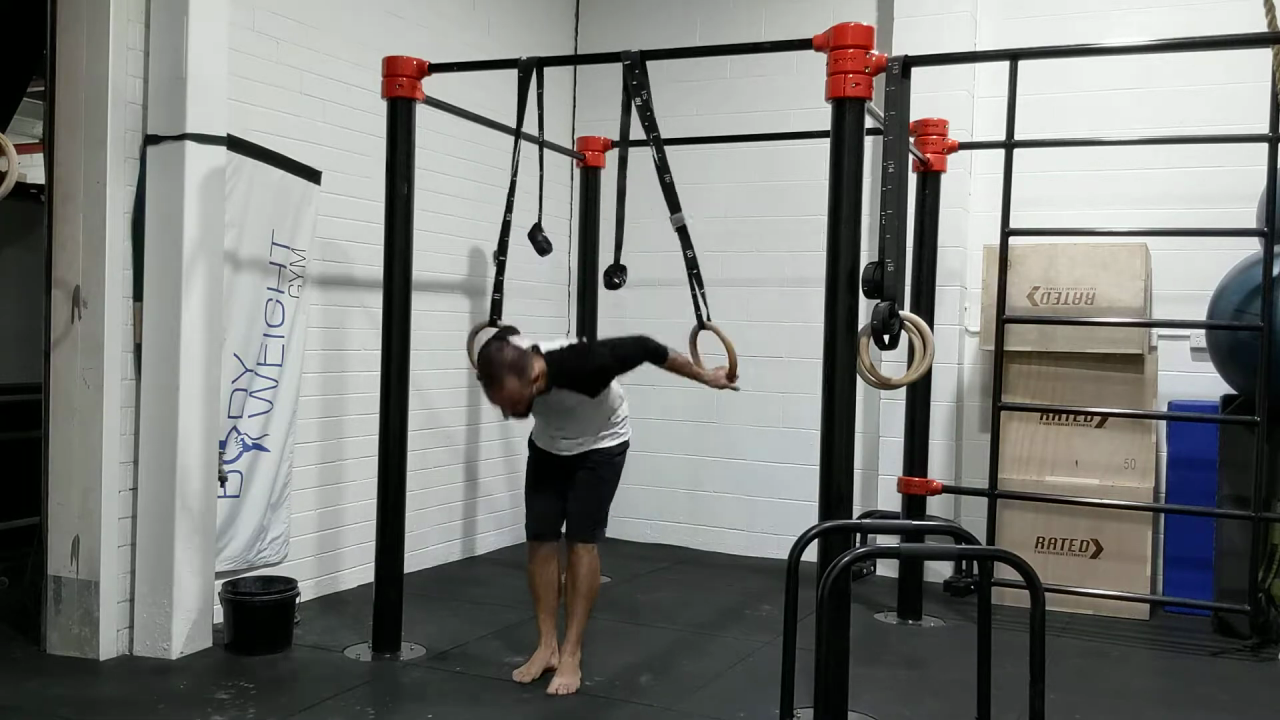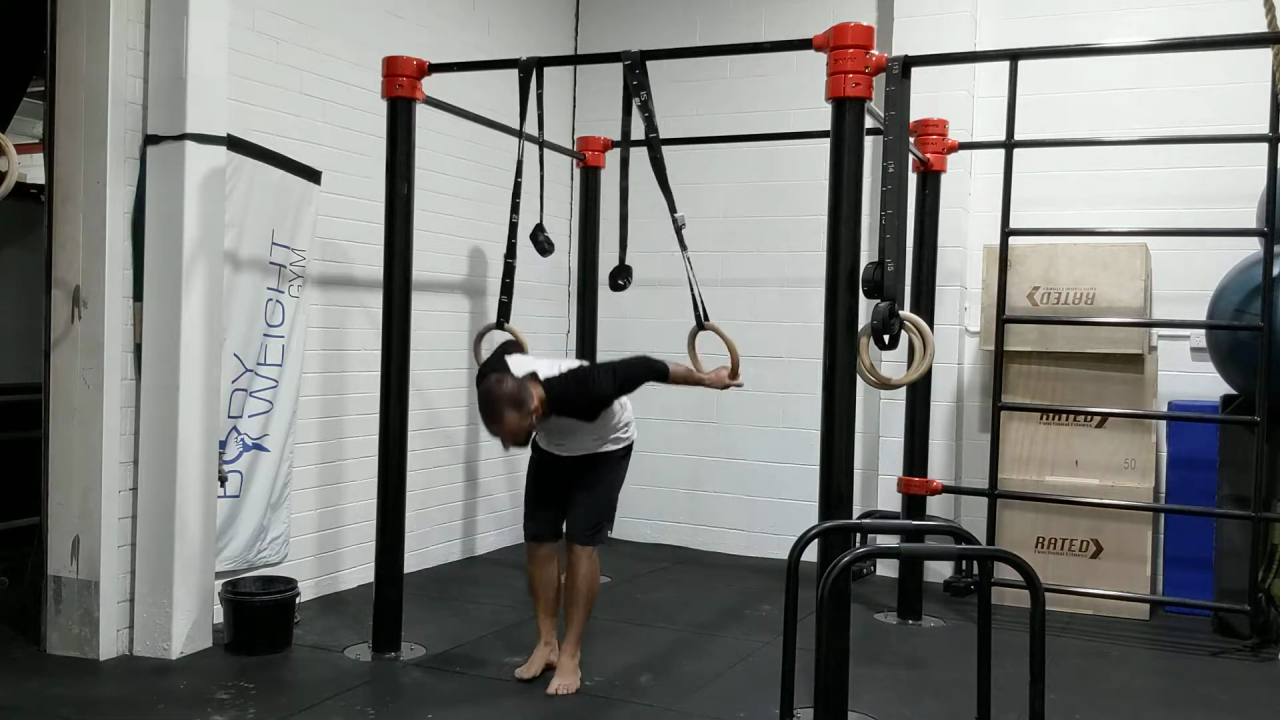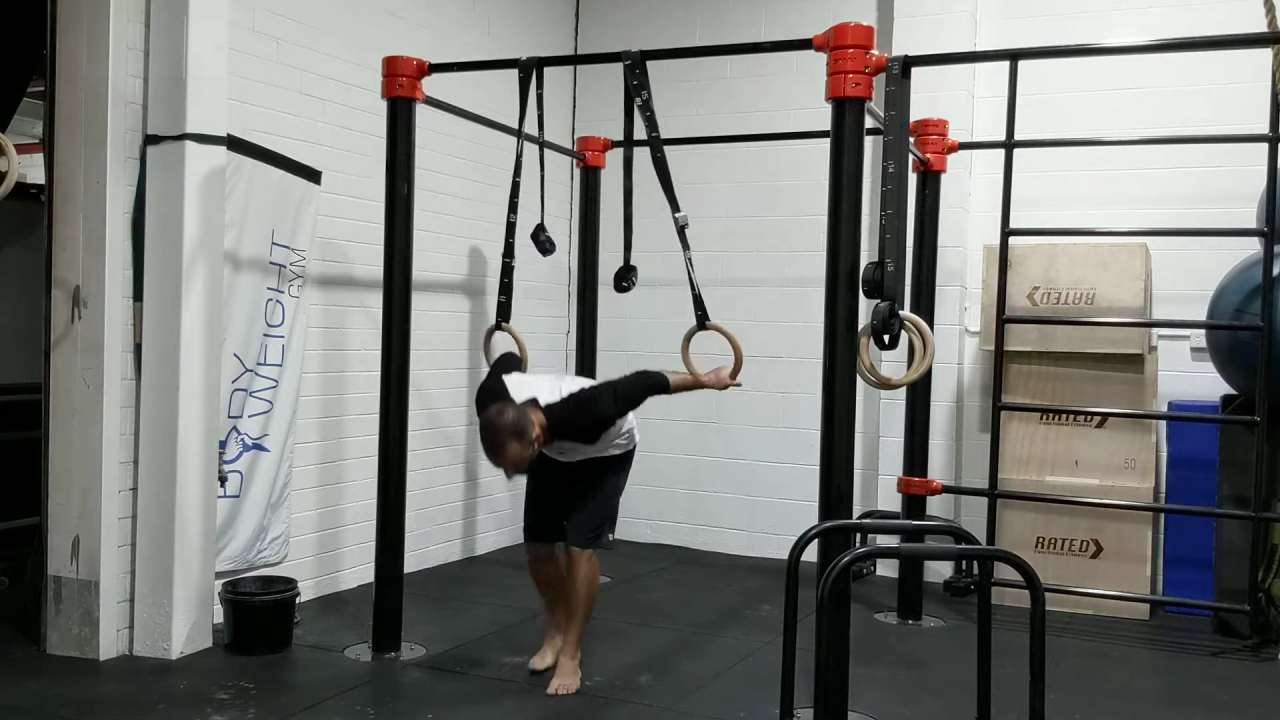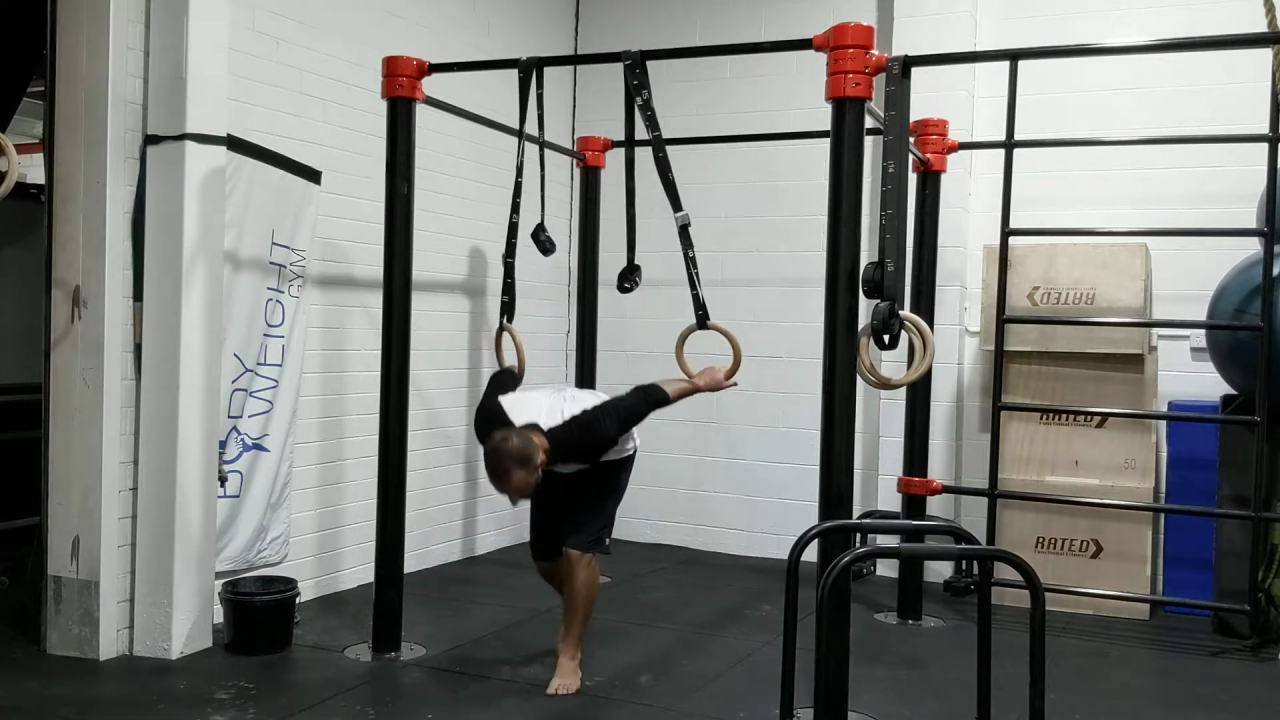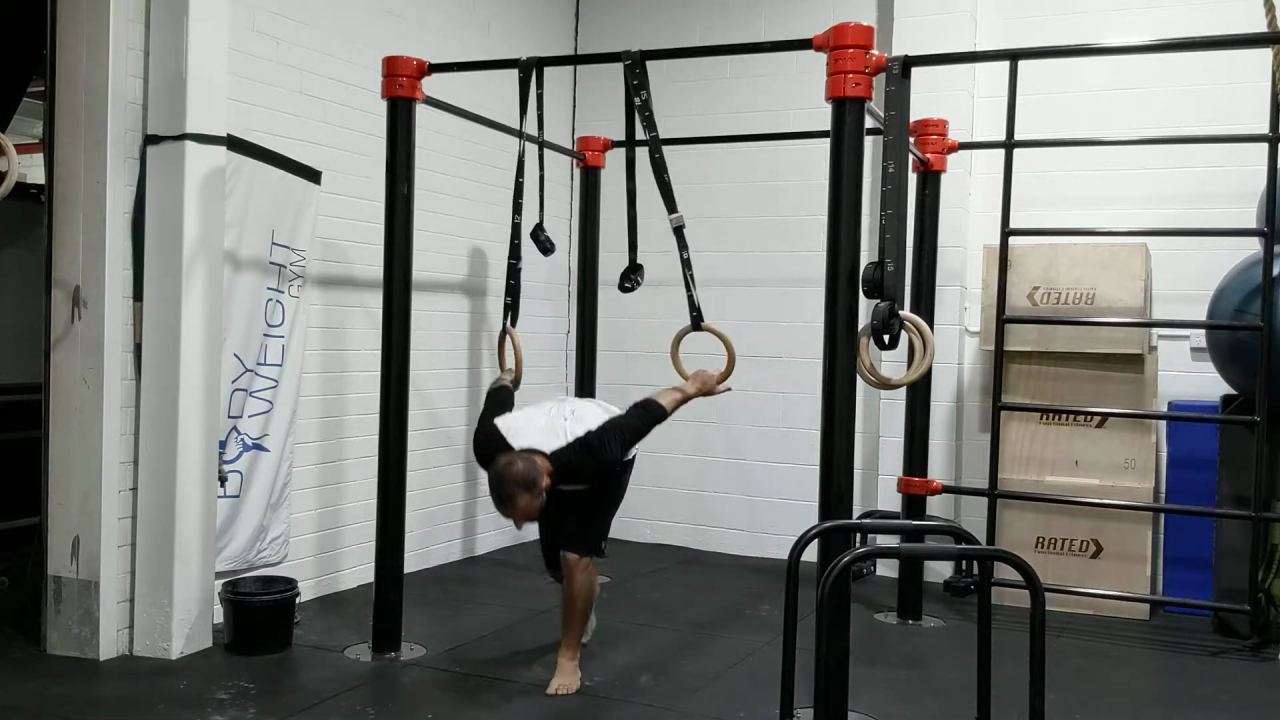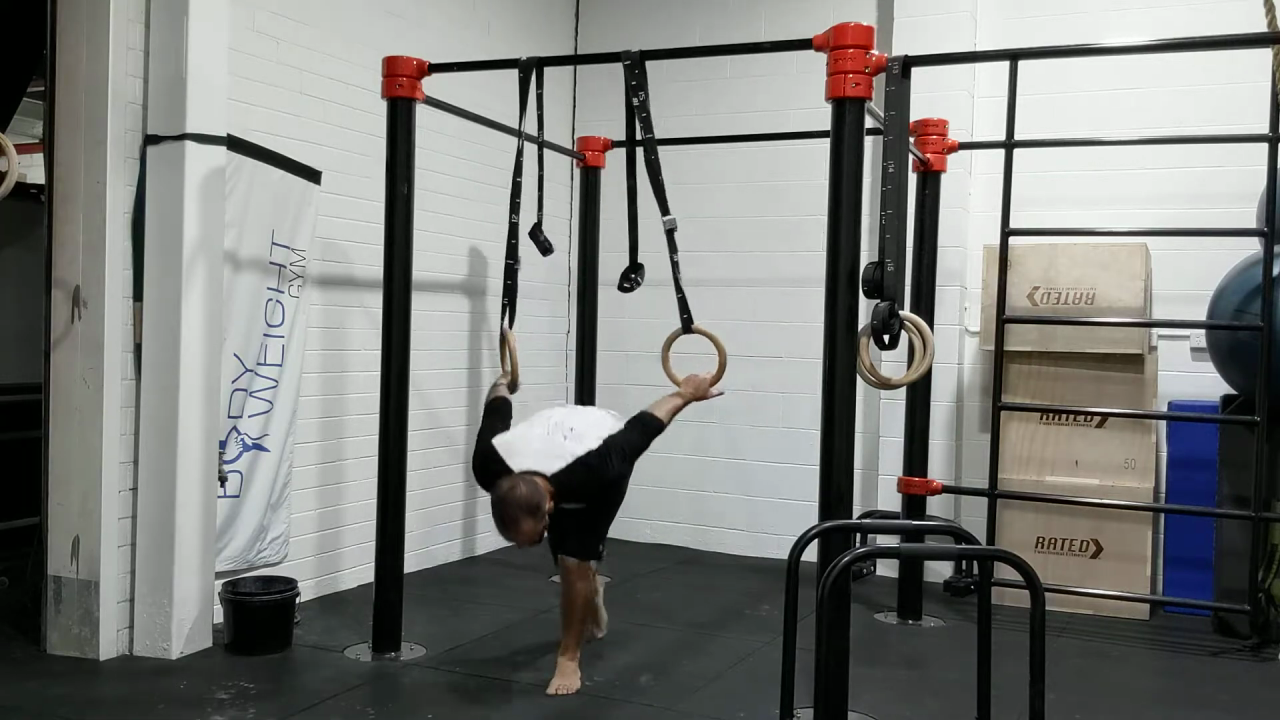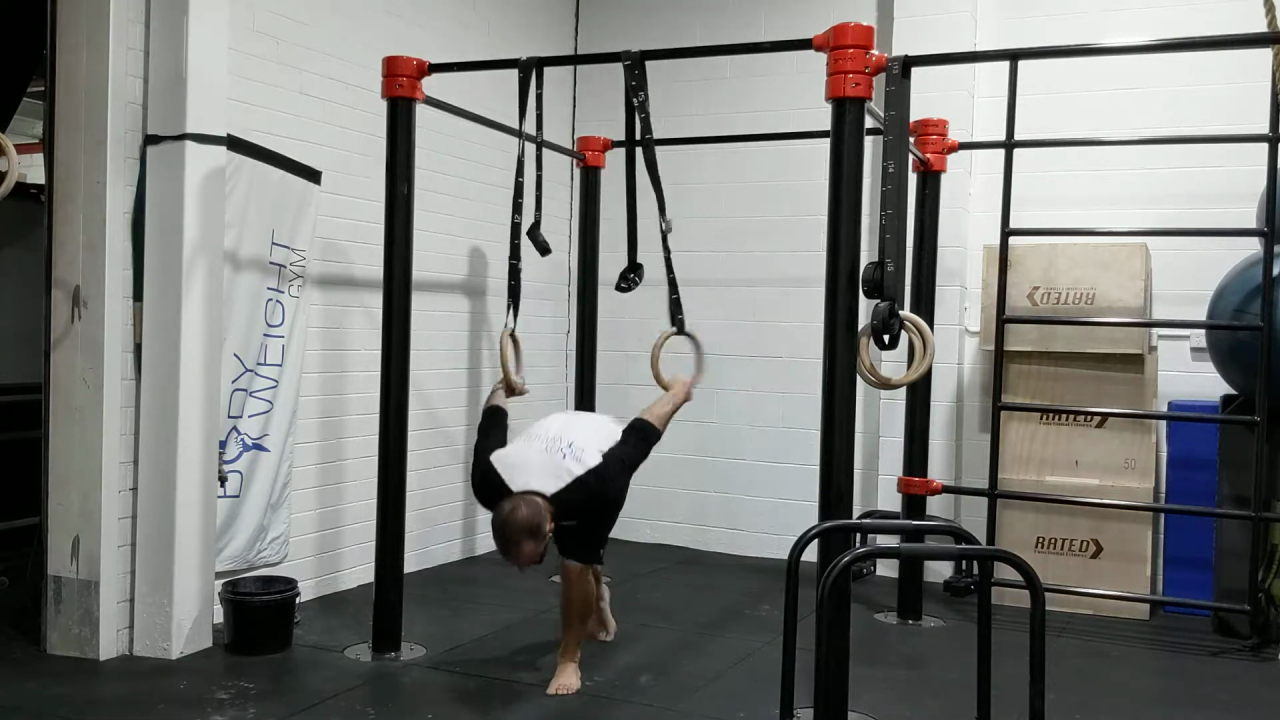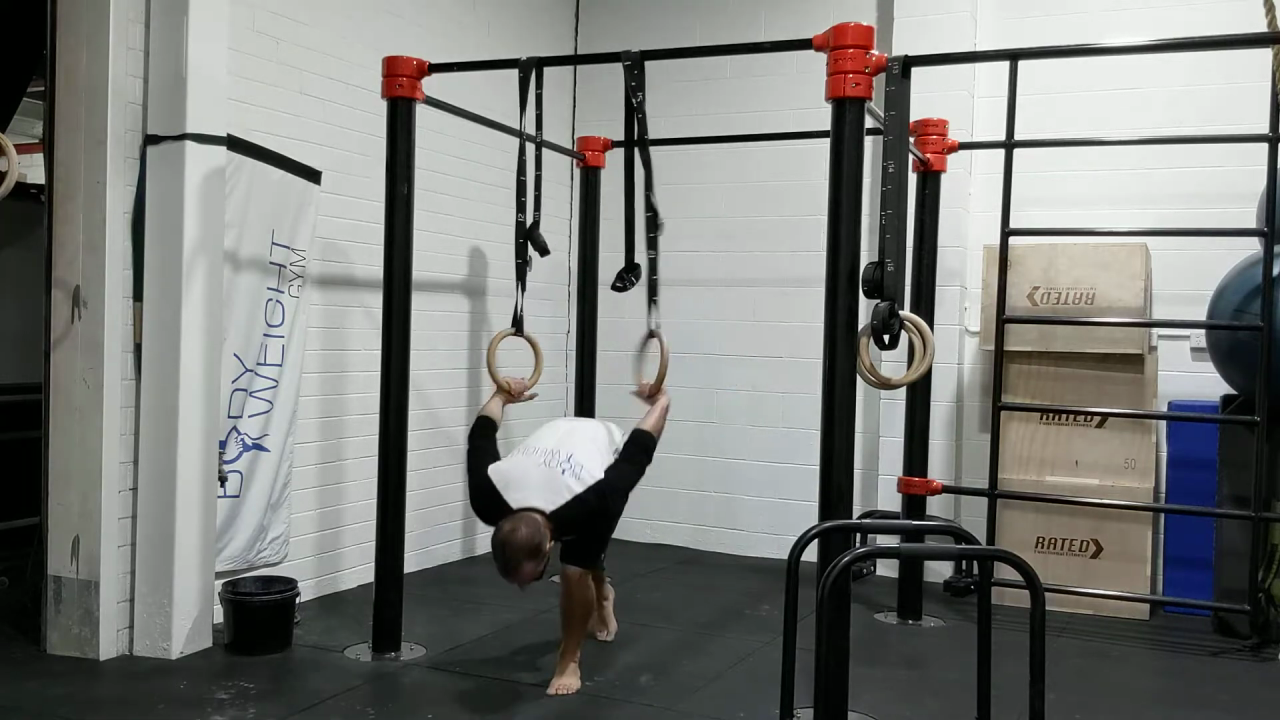
dt=0.1s
person 1, frame 1
left shoulder: (584, 366)
right shoulder: (501, 361)
left elbow: (647, 349)
right elbow: (508, 334)
left wrist: (705, 376)
left hip: (601, 444)
right hip: (547, 445)
left knee: (582, 542)
right knee: (540, 540)
left ankle: (571, 656)
right ankle: (547, 647)
person 1, frame 2
left shoulder: (583, 392)
right shoulder: (492, 381)
left elbow: (645, 368)
right elbow: (511, 348)
left wrist: (707, 379)
right wrist: (512, 349)
left hip: (603, 448)
right hip: (551, 448)
left knee: (581, 543)
right knee: (537, 540)
left ankle: (569, 656)
right ankle: (546, 645)
person 1, frame 3
left shoulder: (586, 413)
right shoulder: (492, 404)
left elbow: (645, 382)
right elbow: (509, 361)
left wrist: (705, 381)
left hip: (607, 452)
right hip: (554, 454)
left knee: (580, 546)
right knee: (538, 543)
left ankle: (570, 657)
right ankle: (555, 633)
person 1, frame 4
left shoulder: (591, 436)
right shoulder: (490, 425)
left elbow: (643, 398)
right elbow: (506, 377)
left wrist: (699, 383)
right wrist: (510, 373)
left hip: (608, 454)
right hip: (560, 460)
left knee: (578, 551)
right knee: (544, 555)
left ankle: (569, 657)
right ankle: (576, 612)
person 1, frame 5
left shoulder: (595, 455)
right shoulder: (489, 447)
left elbow: (643, 414)
right elbow: (500, 390)
left wrist: (692, 389)
right wrist: (505, 380)
left hip: (607, 460)
right hip: (557, 466)
left knee: (576, 555)
right knee: (555, 561)
left ankle: (569, 658)
right ankle: (584, 603)
person 1, frame 6
left shoulder: (597, 477)
right shoulder: (488, 470)
left elbow: (641, 428)
right elbow: (496, 409)
left wrist: (688, 393)
right wrist: (501, 384)
left hip: (608, 447)
left knee: (574, 561)
right knee: (569, 551)
left ankle: (568, 659)
right ankle: (591, 595)
person 1, frame 7
left shoulder: (595, 490)
right shoulder: (489, 487)
left elbow: (638, 438)
right elbow: (492, 421)
left wrist: (677, 395)
right wrist: (501, 389)
left hip: (607, 447)
left knee: (575, 562)
right knee: (580, 558)
left ankle: (568, 659)
right ankle: (597, 595)
person 1, frame 8
left shoulder: (586, 508)
right shoulder: (489, 503)
left elbow: (637, 454)
right elbow: (481, 436)
left wrist: (660, 403)
right wrist: (500, 396)
left hip: (607, 447)
left knee: (576, 567)
right knee: (586, 554)
left ankle: (569, 660)
right ankle: (600, 596)
